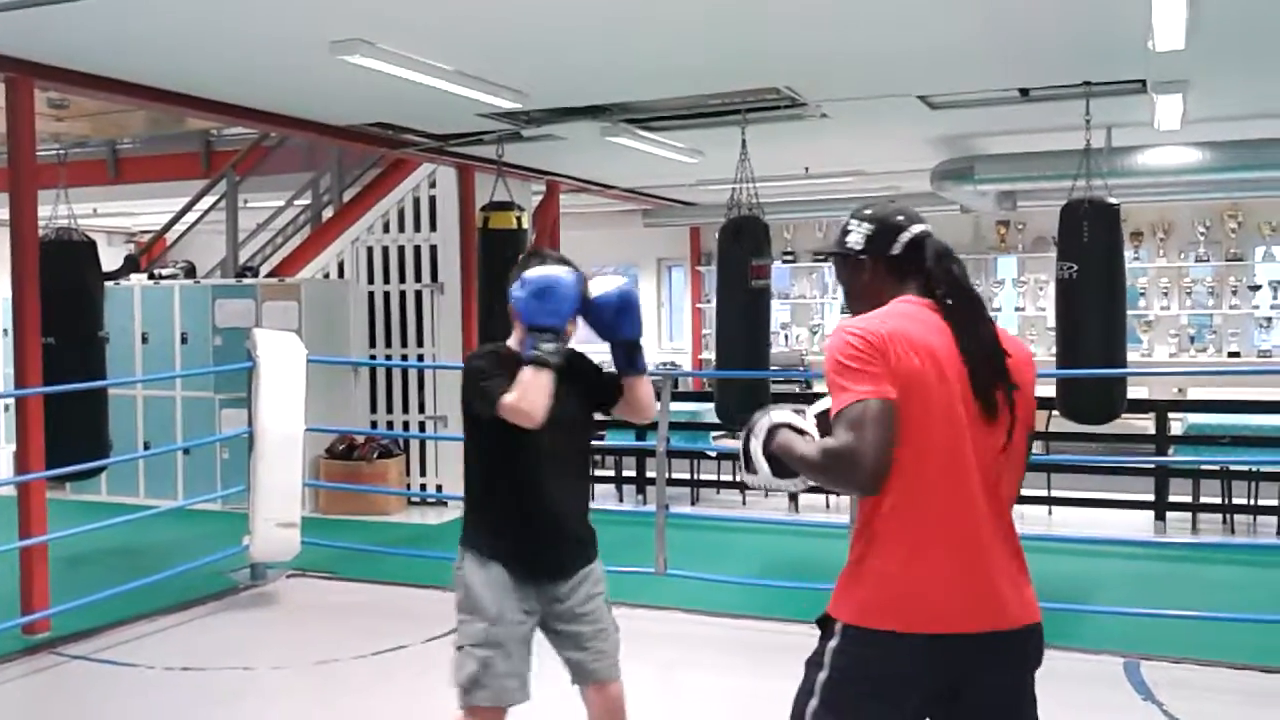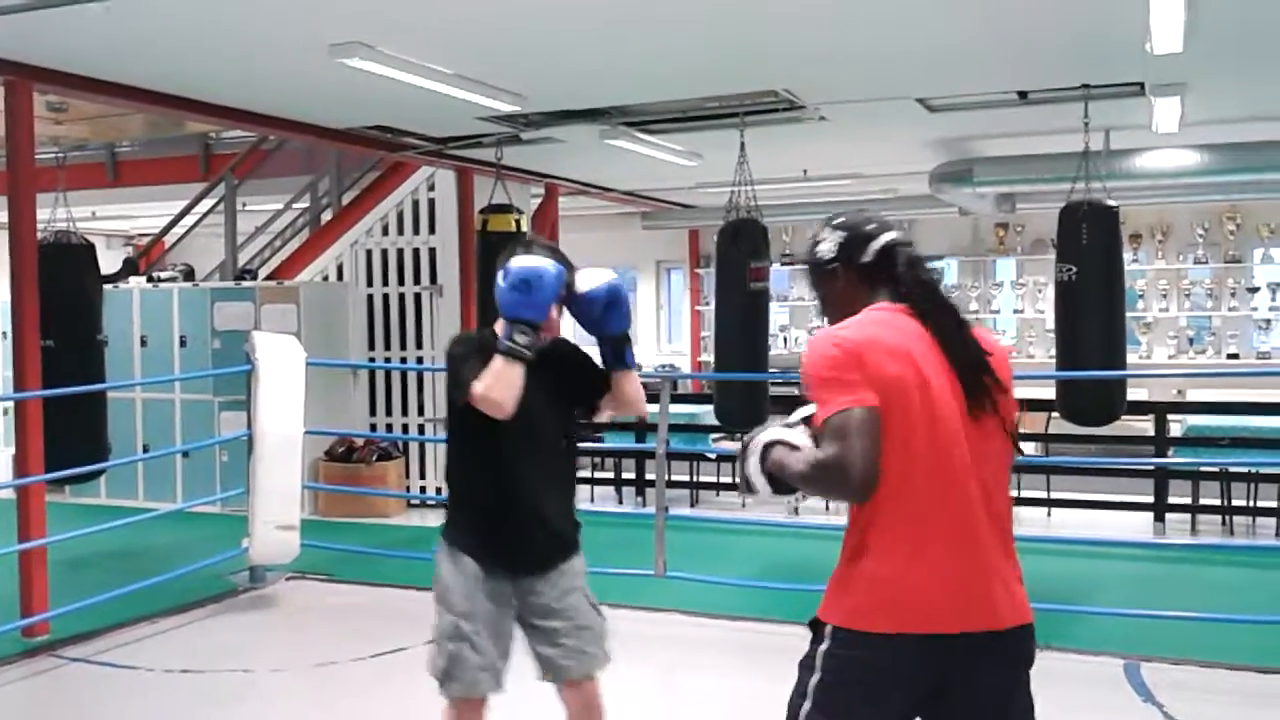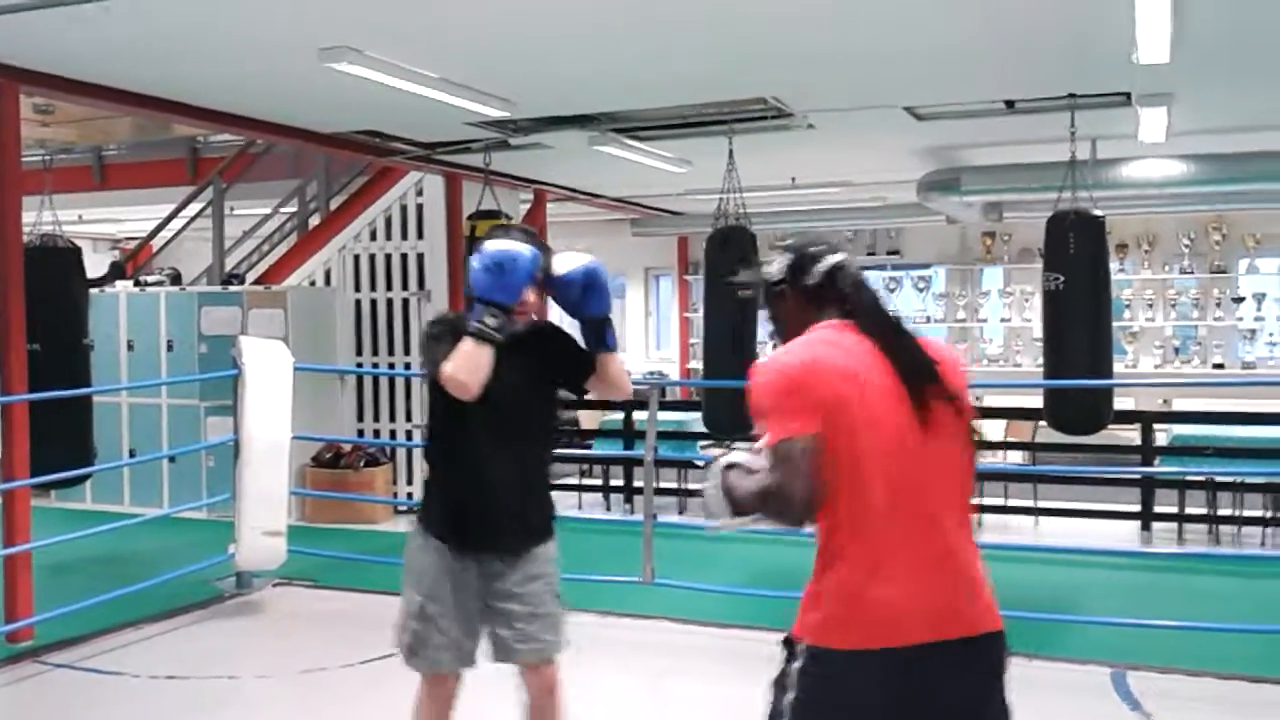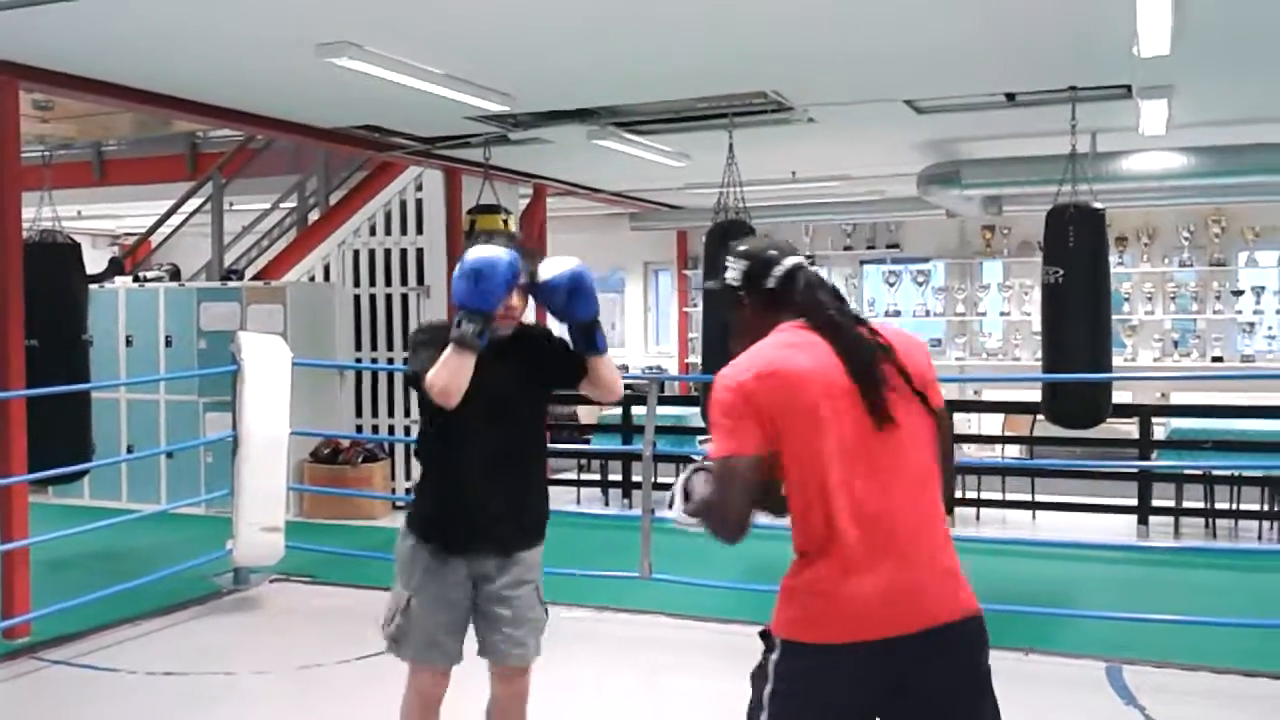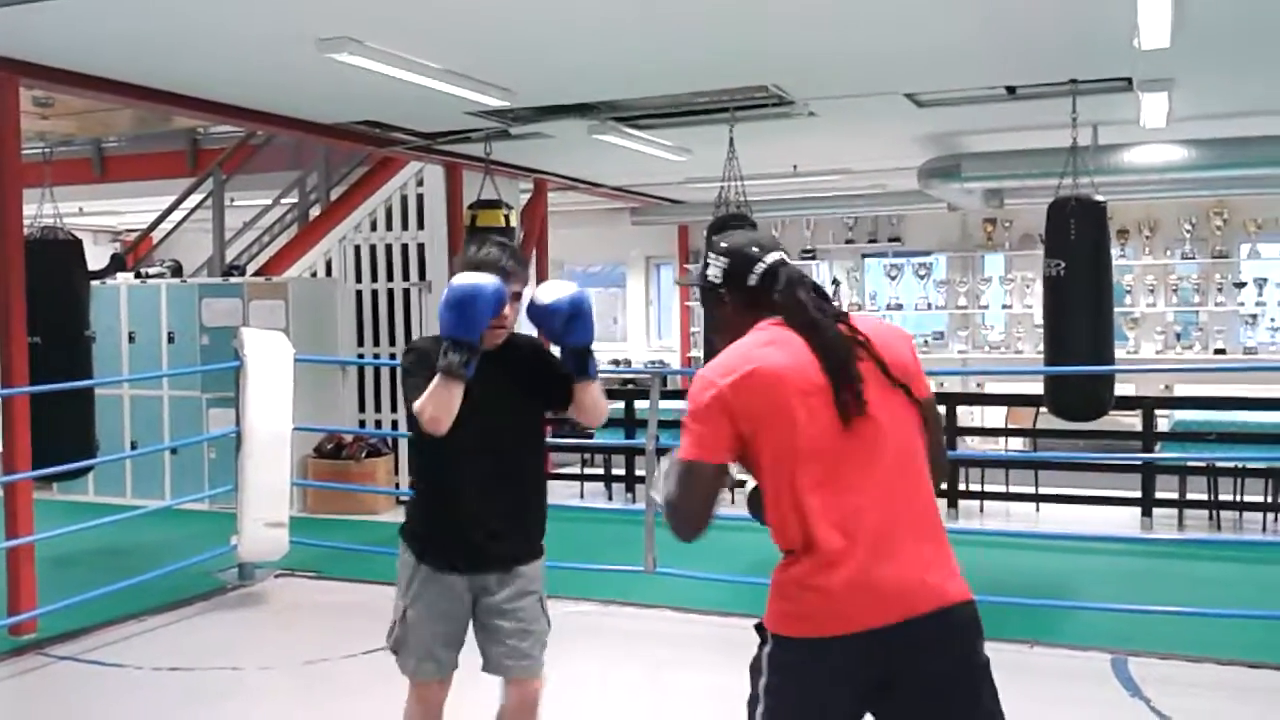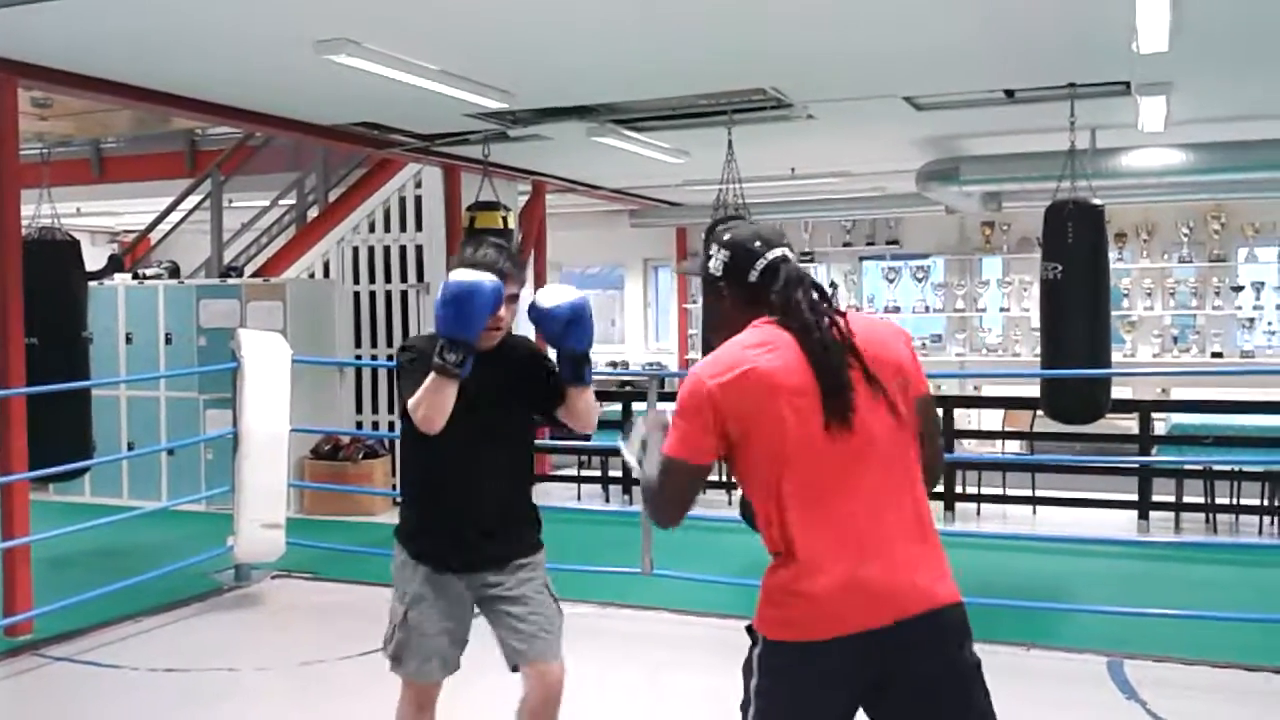
dt=0.1s
person 1, frame 1
left shoulder: (863, 338)
right shoulder: (1009, 353)
left elbow: (861, 466)
left wrist: (783, 442)
left hip: (887, 621)
right hip: (1003, 620)
person 1, frame 2
left shoulder: (840, 346)
right shoulder: (986, 350)
left elbow: (851, 475)
left wrist: (775, 456)
left hip: (878, 624)
right hip: (994, 620)
person 1, frame 3
left shoulder: (789, 369)
right shoulder: (936, 358)
left elbow: (797, 499)
left wrist: (735, 481)
left hip: (852, 638)
right hip: (967, 627)
person 1, frame 4
left shoulder: (746, 377)
right shoulder: (904, 352)
left elbow: (730, 520)
left wrist: (701, 496)
left hip: (827, 631)
right hip: (944, 616)
person 1, frame 5
left shoulder: (725, 377)
right shoulder: (888, 339)
left elbow: (687, 520)
right elbow: (934, 466)
left wrist: (673, 478)
left hip: (821, 624)
right hip: (937, 609)
person 1, frame 6
left shoulder: (715, 377)
right shoulder: (886, 339)
left elbow: (665, 508)
right elbow: (930, 468)
left wrist: (648, 454)
left hip: (808, 628)
right hip: (926, 609)
person 2, frame 1
left shoulder: (575, 368)
right shoulder: (486, 364)
left elbow: (644, 411)
right elbow: (525, 412)
left wrist: (626, 343)
right wrist: (542, 336)
left hip: (572, 561)
right hip: (499, 563)
person 2, frame 2
left shoulder: (563, 358)
right shoulder: (469, 350)
left elbow: (631, 407)
right elbow: (497, 403)
left wrist: (614, 338)
right wrist: (521, 328)
left hip: (552, 555)
right hip: (477, 556)
person 2, frame 3
left shoulder: (546, 341)
right shoulder: (447, 332)
left elbow: (617, 389)
right elbow: (463, 384)
left wrist: (595, 320)
right wrist: (491, 311)
left hip: (524, 537)
right hip: (449, 535)
left knee: (540, 670)
person 2, frame 4
left shoulder: (535, 345)
right shoulder: (433, 339)
left elbow: (609, 391)
right elbow: (445, 392)
left wrist: (584, 324)
right wrist: (473, 318)
left hip: (514, 539)
right hip: (438, 536)
left knee: (513, 673)
right knee: (427, 677)
person 2, frame 5
left shoulder: (530, 356)
right shoulder: (425, 355)
left elbow: (593, 416)
right elbow: (435, 420)
left wrist: (578, 351)
right wrist: (460, 346)
left hip: (514, 554)
right hip: (435, 553)
person 2, frame 6
left shoulder: (523, 357)
right shoulder: (419, 354)
left elbow: (583, 421)
right elbow: (428, 420)
left wrist: (574, 356)
right wrist: (455, 344)
left hip: (512, 552)
right hip: (431, 552)
left knee: (547, 677)
